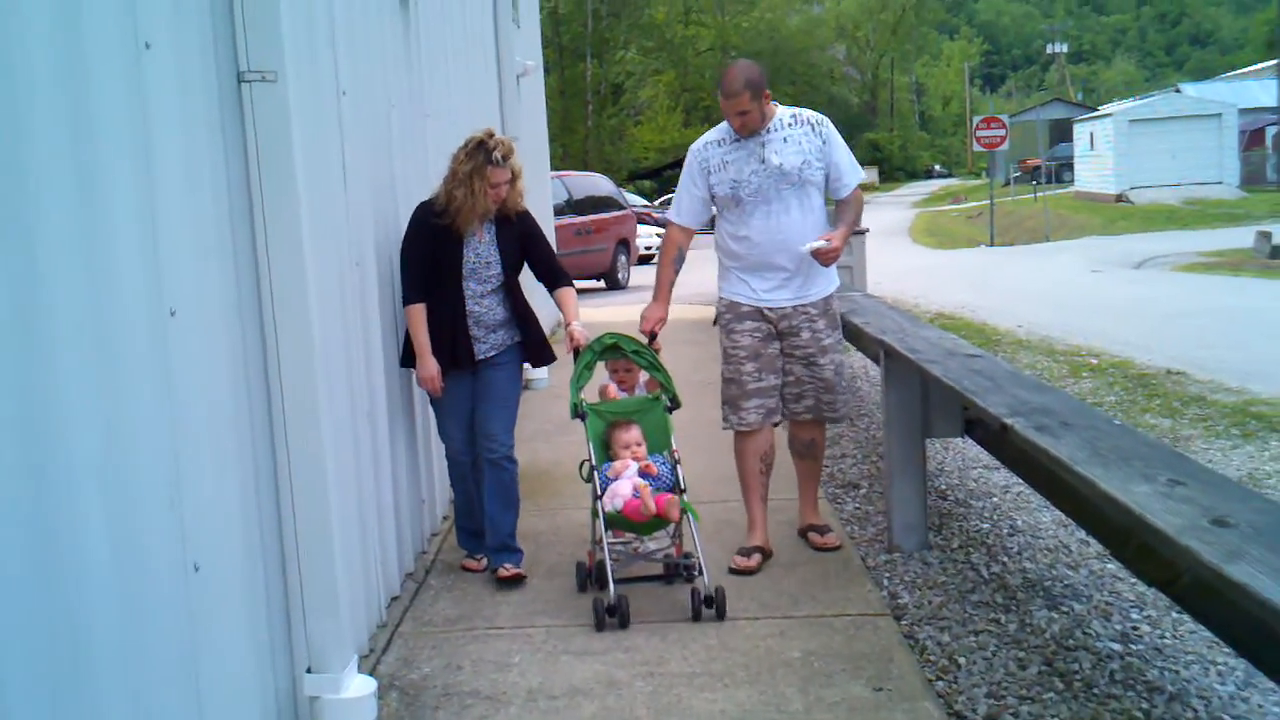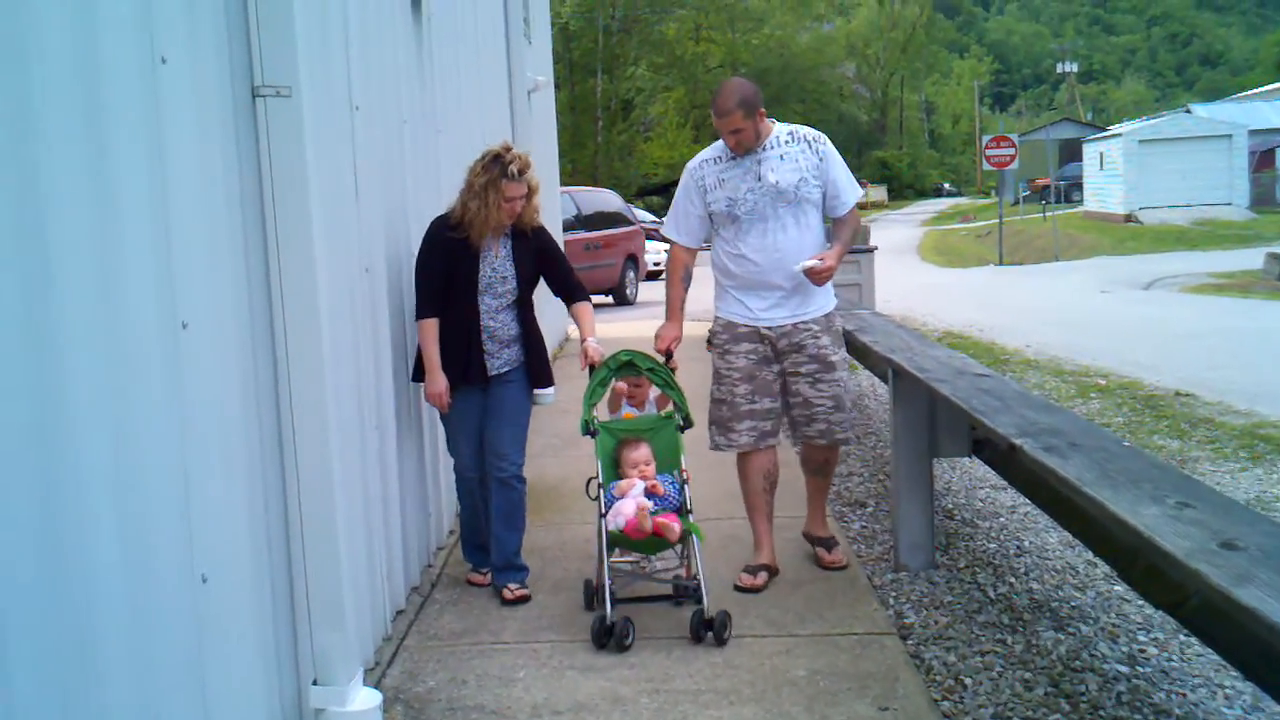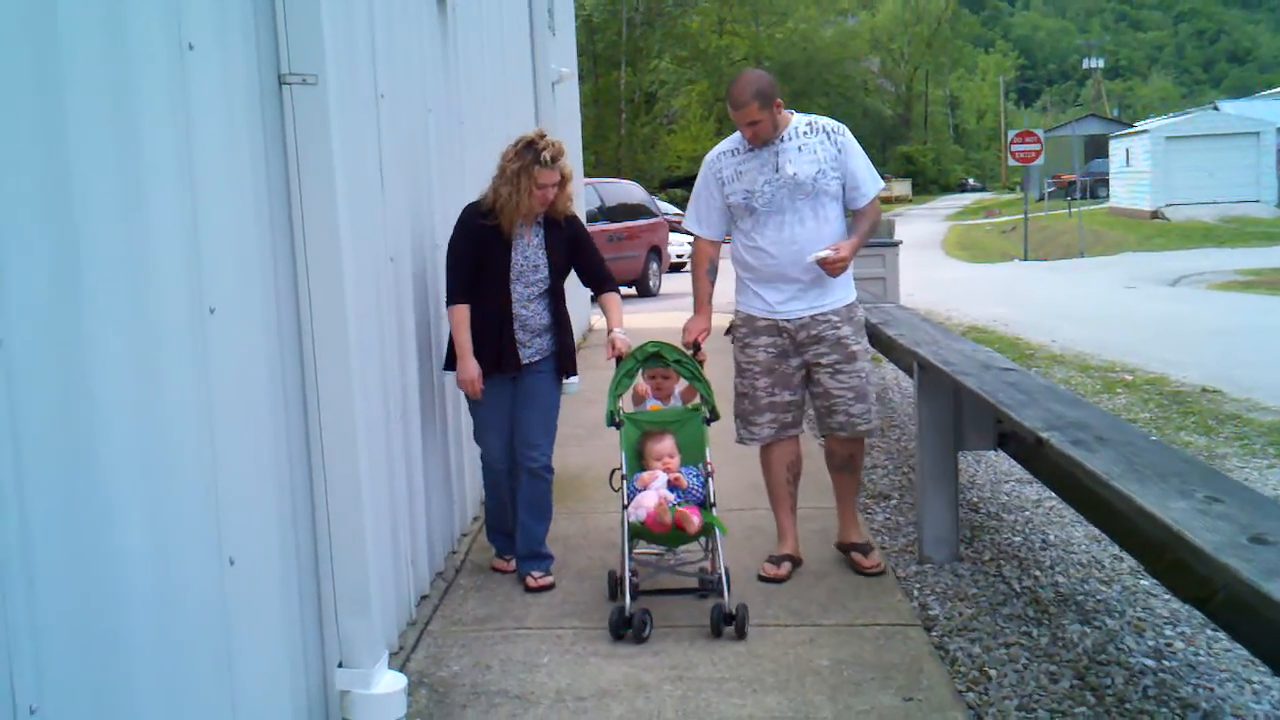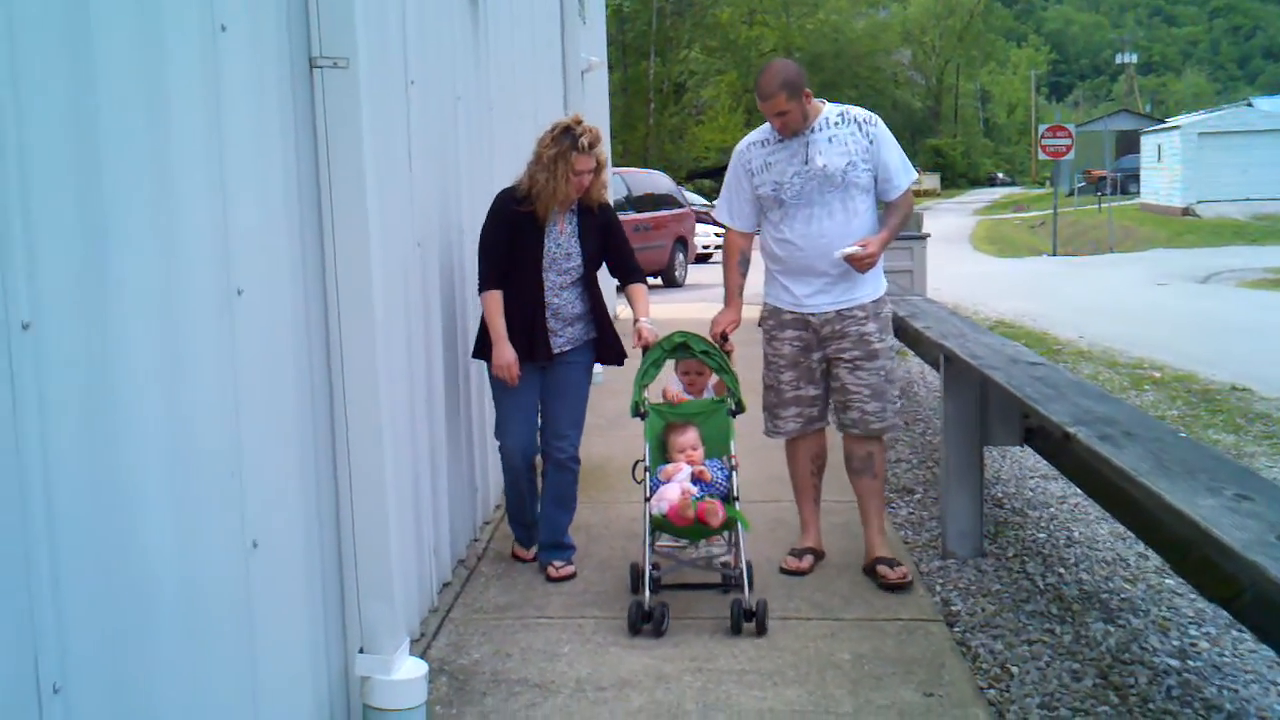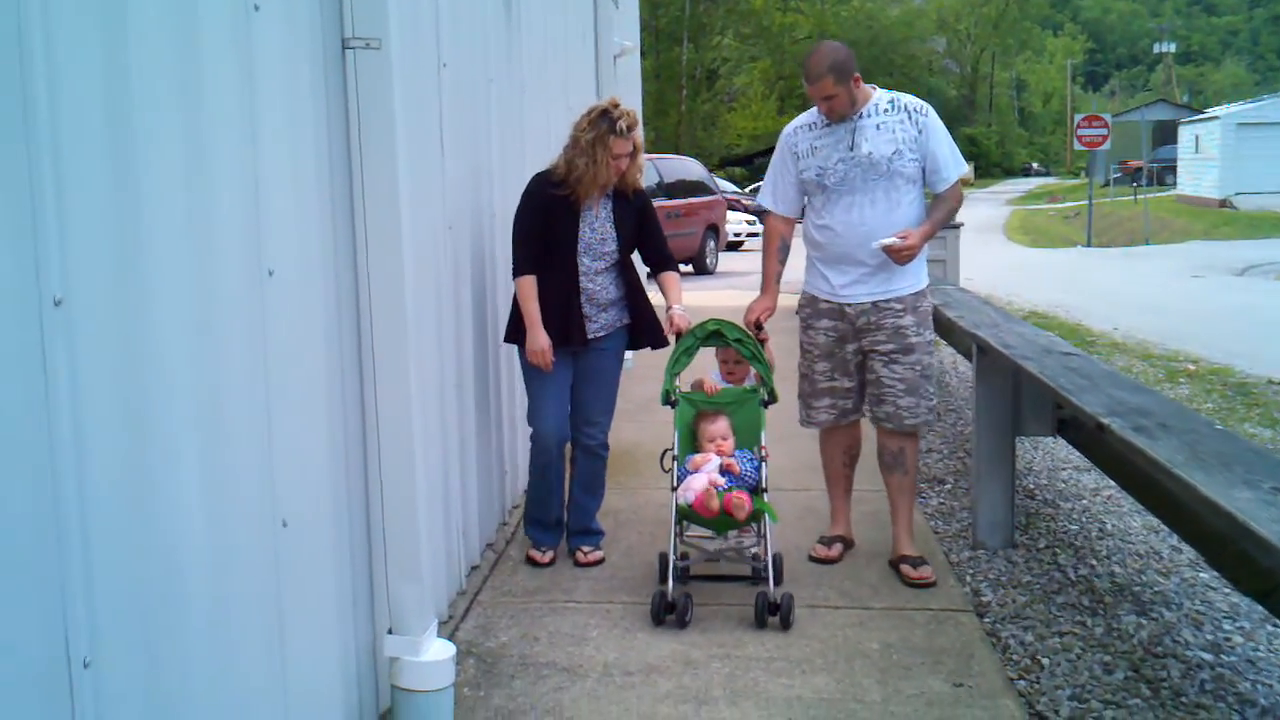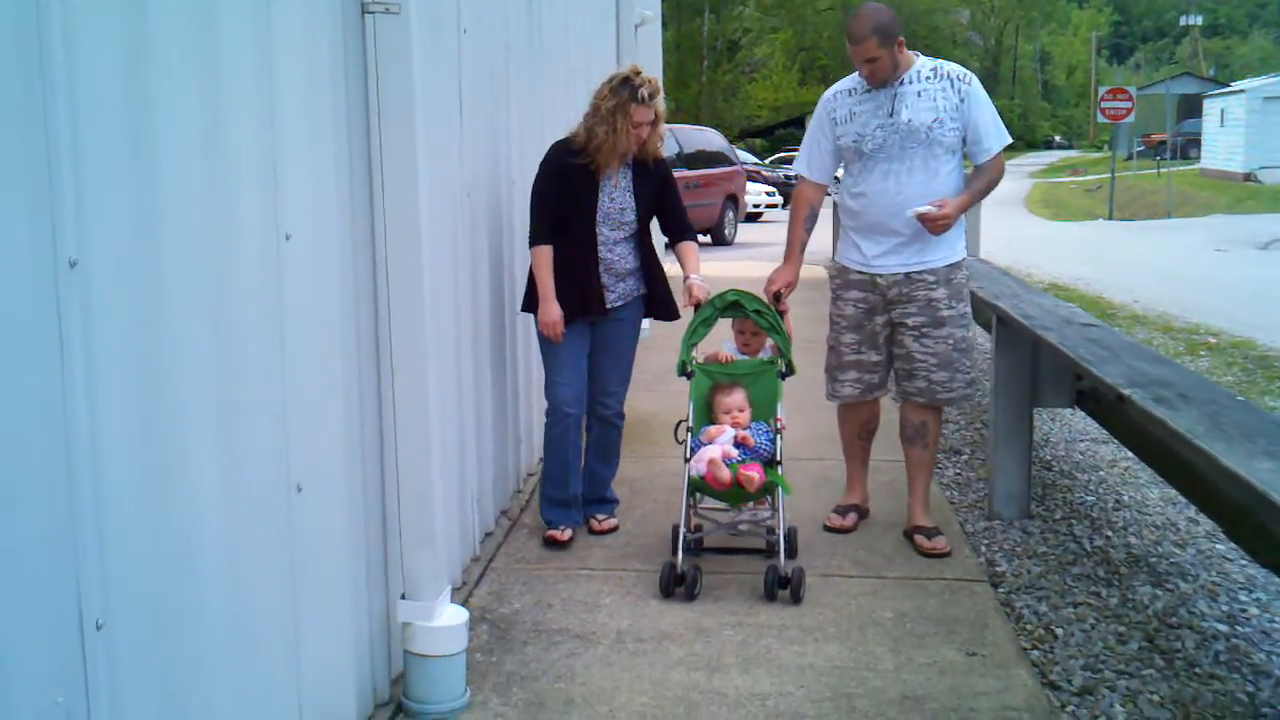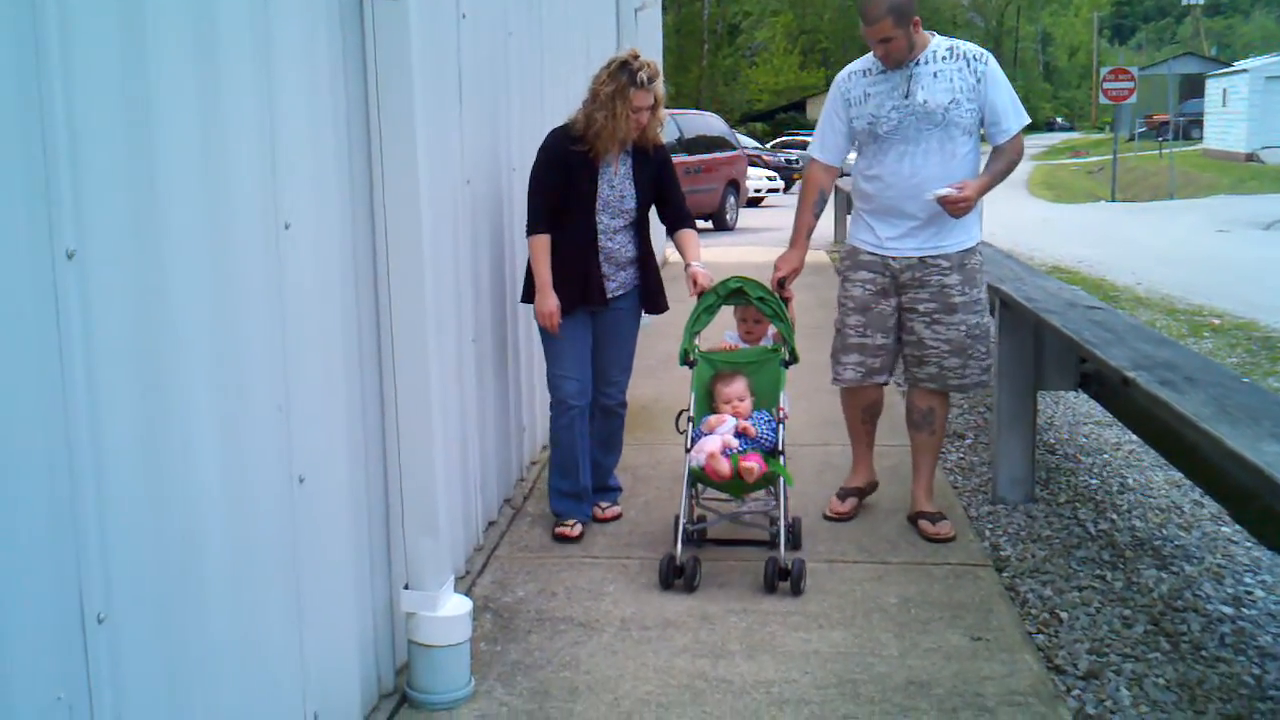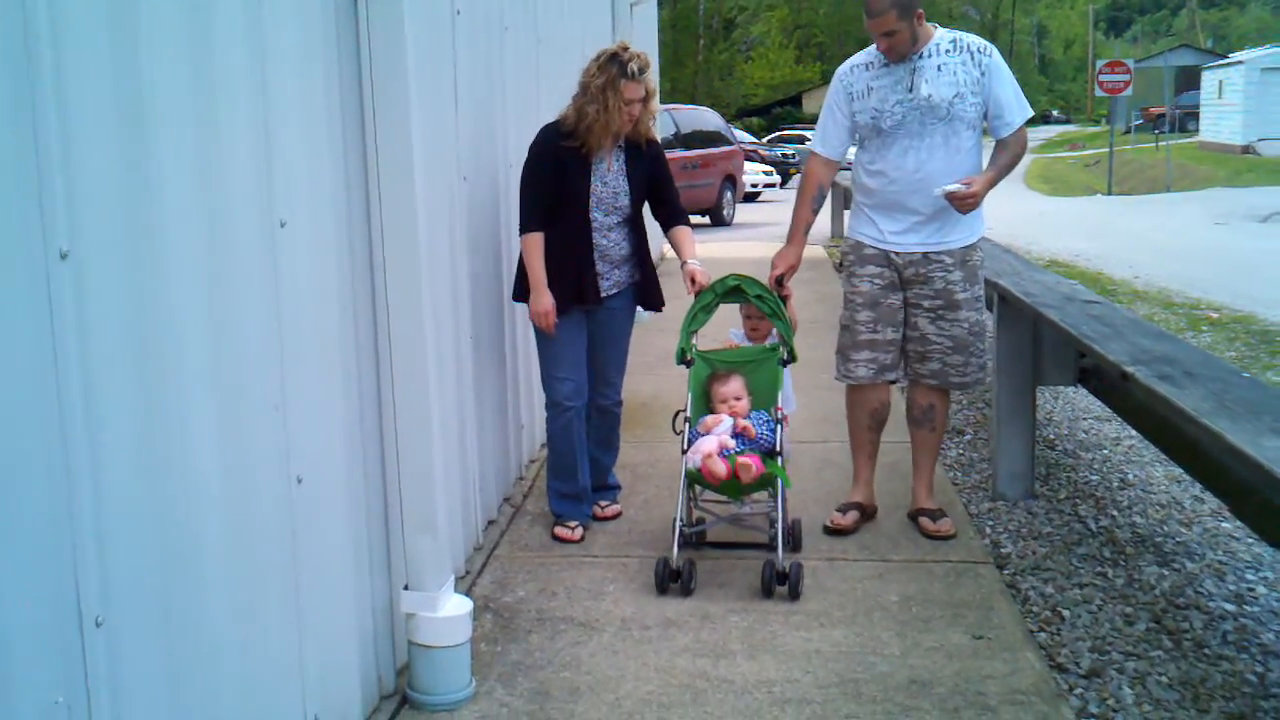
dt=0.2s
person 1, frame 1
left shoulder: (815, 129)
right shoulder: (705, 152)
left elbow: (850, 195)
right elbow: (681, 229)
left wrist: (841, 233)
right wrist: (661, 300)
left hip: (812, 298)
right hip: (744, 304)
left knee: (811, 412)
right knee: (753, 417)
left ankle: (809, 513)
right ankle: (757, 533)
person 1, frame 2
left shoulder: (812, 147)
right shoulder: (702, 170)
left elbow: (848, 214)
right elbow: (684, 248)
left wrist: (834, 253)
right wrist: (674, 320)
left hip: (812, 317)
right hip: (741, 324)
left knee: (824, 430)
right knee: (753, 437)
left ankle: (817, 523)
right ankle: (764, 551)
person 1, frame 3
left shoulder: (832, 137)
right shoulder: (719, 162)
left elbow: (868, 206)
right elbow: (707, 241)
left wrist: (850, 245)
right wrist: (703, 313)
left hip: (832, 310)
right hip: (761, 318)
left knee: (848, 426)
right knee: (774, 430)
left ankle: (850, 531)
right ankle: (787, 542)
person 1, frame 4
left shoulder: (865, 128)
right shoulder: (751, 152)
left elbow: (902, 198)
right elbow: (739, 233)
left wrist: (880, 240)
right wrist: (733, 304)
left hip: (859, 305)
right hip: (788, 310)
left knee: (866, 425)
right knee: (800, 425)
left ankle: (876, 546)
right ankle: (810, 536)
person 1, frame 5
left shoulder: (915, 116)
right shoulder: (798, 135)
left elbow: (950, 191)
right elbow: (781, 218)
left wrist: (922, 233)
right wrist: (768, 291)
left hip: (899, 298)
right hip: (826, 299)
left knee: (899, 419)
right knee: (834, 416)
left ankle: (904, 542)
right ankle: (840, 524)
person 1, frame 6
left shoulder: (957, 84)
right shoulder: (837, 101)
left elbow: (992, 162)
right elbow: (811, 185)
left wrist: (960, 202)
right wrist: (792, 262)
left hip: (934, 269)
right hip: (858, 269)
left knee: (925, 391)
right knee: (853, 386)
left ankle: (919, 512)
right ankle: (856, 492)
person 1, frame 7
left shoulder: (974, 65)
right shoulder: (851, 82)
left elbow: (1011, 142)
right elbow: (822, 167)
left wrist: (980, 185)
right wrist: (798, 247)
left hip: (947, 253)
right hip: (869, 251)
left knee: (933, 378)
right knee: (858, 371)
left ankle: (923, 498)
right ankle: (861, 472)
person 1, frame 8
left shoulder: (978, 57)
right shoulder: (853, 75)
left elbow: (1014, 135)
right elbow: (822, 161)
left wrist: (987, 179)
right wrist: (795, 243)
left hip: (950, 247)
right hip: (873, 246)
left knee: (934, 375)
right knee: (866, 372)
left ankle: (923, 495)
right ankle: (862, 491)
person 2, frame 1
left shoulder: (516, 220)
right shoulder: (430, 220)
left elbow: (553, 274)
right elbow: (414, 292)
left wrist: (572, 321)
right wrist: (424, 355)
left hip: (501, 350)
right hip: (447, 354)
left knee: (497, 449)
right knee: (460, 452)
left ankle: (504, 553)
right ankle: (474, 543)
person 2, frame 2
left shoulder: (532, 236)
right shoulder: (445, 234)
left elbow: (571, 289)
right elbow: (427, 307)
left wrist: (588, 337)
right wrist: (433, 370)
left hip: (512, 368)
right hip: (458, 369)
left knee: (506, 468)
right knee: (468, 468)
left ankle: (509, 571)
right ankle: (479, 557)
person 2, frame 3
left shoulder: (564, 224)
right shoulder: (477, 221)
left elbow: (601, 280)
right elbow: (458, 293)
left wrist: (615, 328)
right wrist: (465, 356)
left hip: (542, 357)
right hip: (488, 358)
left knee: (535, 459)
right knee: (496, 458)
left ankle: (533, 558)
right ankle: (504, 544)
person 2, frame 4
left shoulder: (597, 213)
right shoulder: (511, 207)
left elbow: (628, 270)
right elbow: (490, 279)
left wrist: (641, 318)
right wrist: (500, 342)
left hip: (574, 347)
right hip: (518, 346)
left knee: (563, 450)
right knee: (516, 447)
left ankle: (555, 547)
right ankle: (525, 533)
person 2, frame 5
left shoulder: (632, 199)
right shoulder: (545, 191)
left elbow: (660, 258)
right elbow: (524, 264)
left wrist: (674, 306)
right wrist: (534, 328)
left hip: (607, 333)
right hip: (550, 331)
left knee: (592, 438)
right knee: (549, 434)
left ankle: (584, 532)
right ankle: (542, 533)
person 2, frame 6
left shoulder: (653, 168)
right shoulder: (565, 159)
left elbow: (679, 228)
right elbow: (541, 234)
left wrist: (692, 275)
right wrist: (546, 299)
left hip: (624, 302)
right hip: (567, 301)
left knee: (608, 407)
right knee: (566, 404)
left ankle: (598, 501)
right ankle: (560, 513)
person 2, frame 7
left shoulder: (652, 154)
right shoulder: (563, 146)
left elbow: (677, 215)
right elbow: (539, 222)
left wrist: (693, 262)
right wrist: (543, 288)
left hip: (623, 290)
right hip: (567, 291)
left knee: (610, 396)
right knee: (571, 396)
left ankle: (602, 489)
right ankle: (570, 506)
person 2, frame 8
left shoulder: (644, 149)
right shoulder: (554, 142)
left elbow: (670, 212)
right elbow: (532, 220)
left wrist: (689, 260)
right wrist: (539, 288)
left hip: (617, 289)
right hip: (561, 289)
left knee: (607, 396)
right knee: (567, 398)
left ankle: (601, 486)
right ankle: (570, 506)
